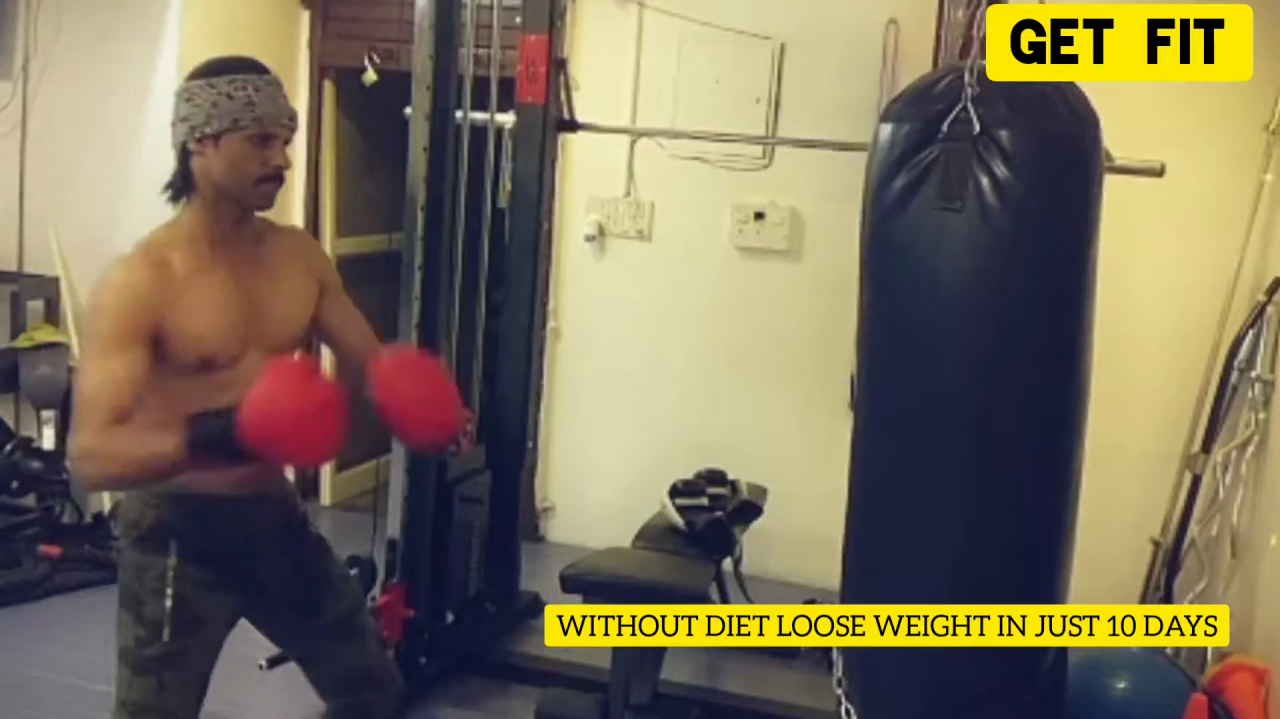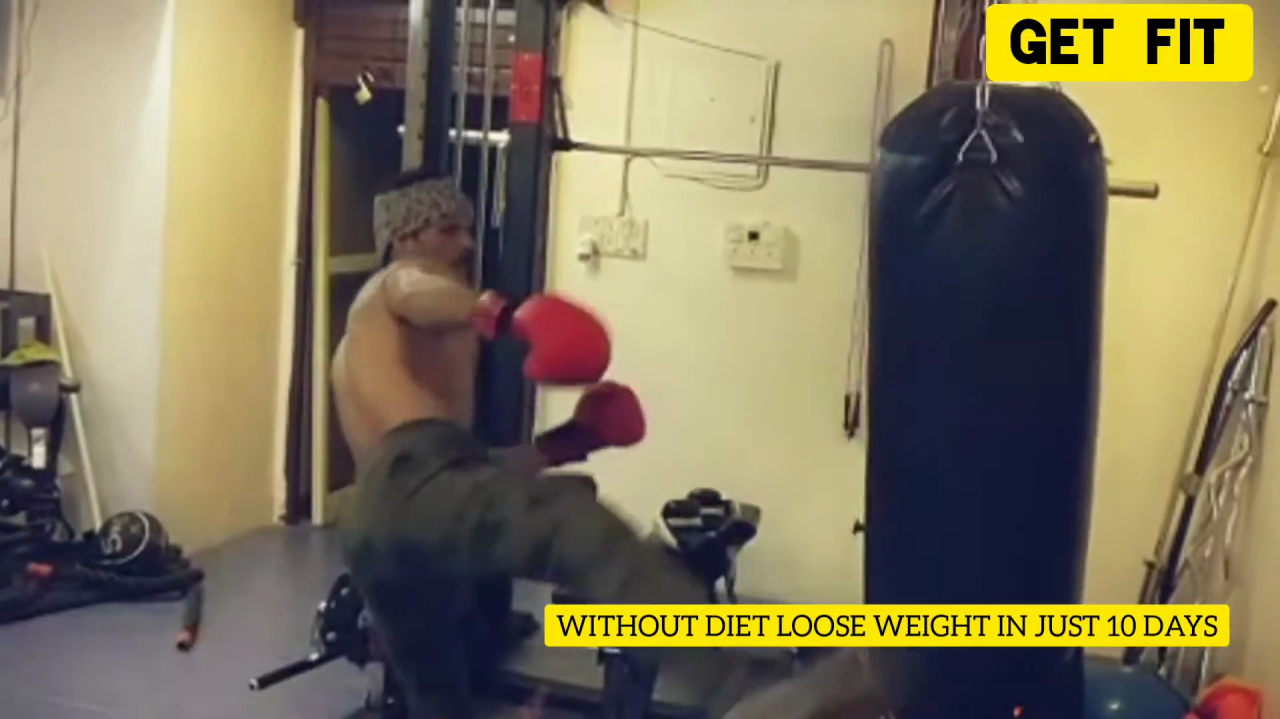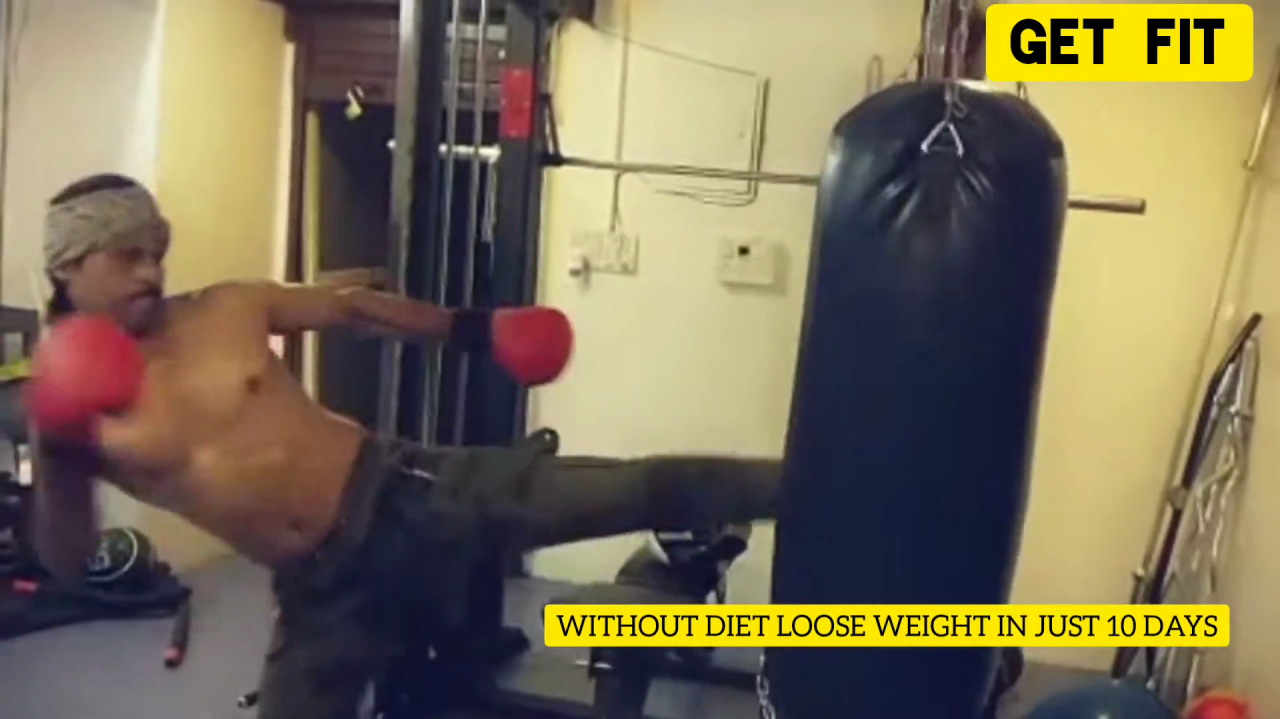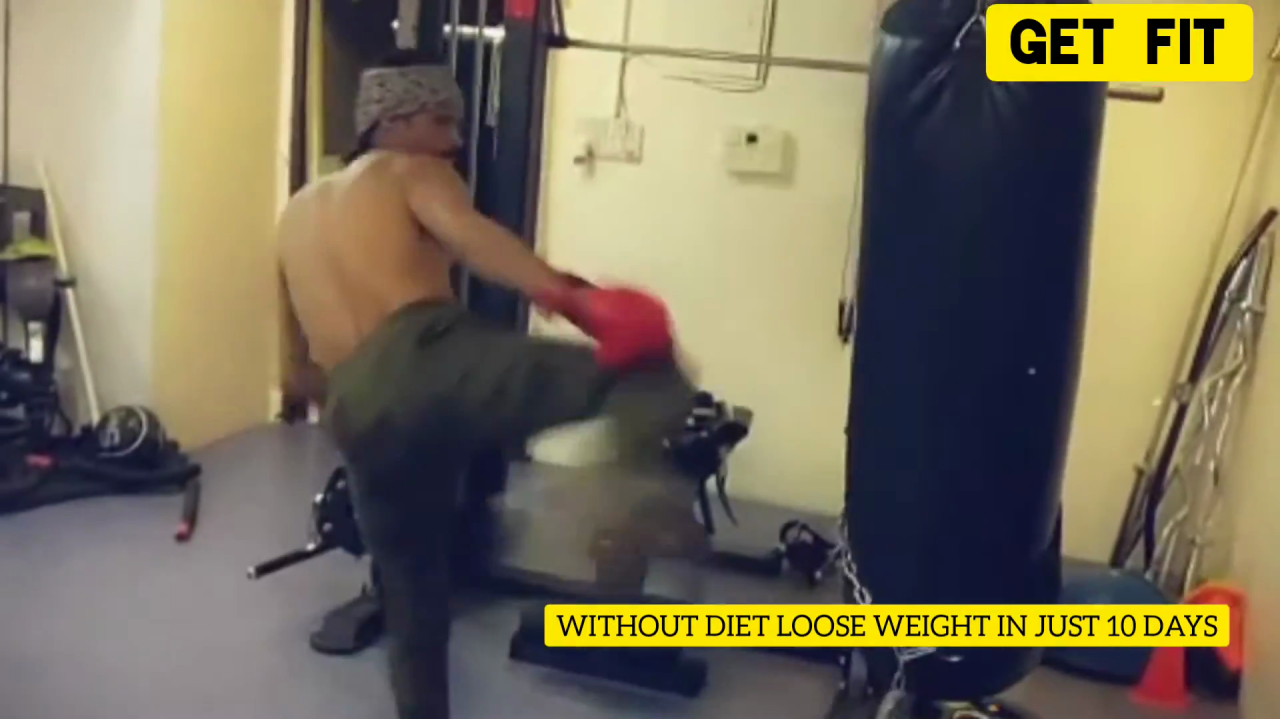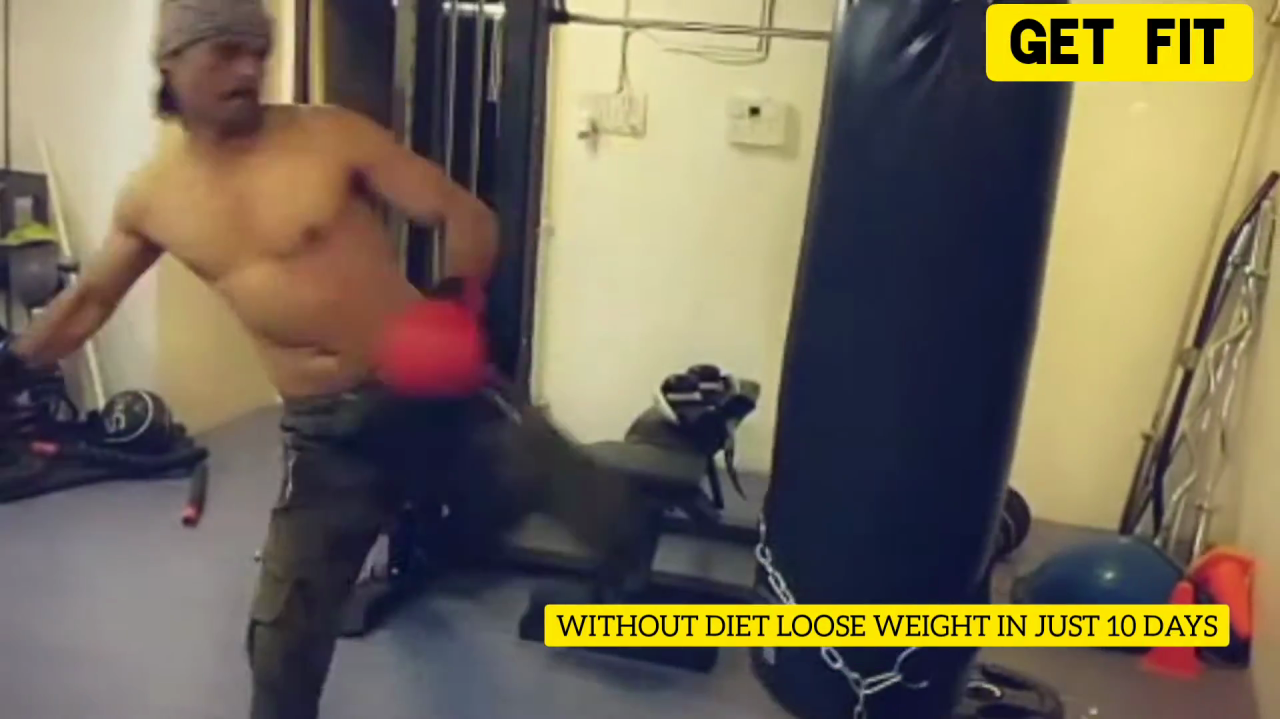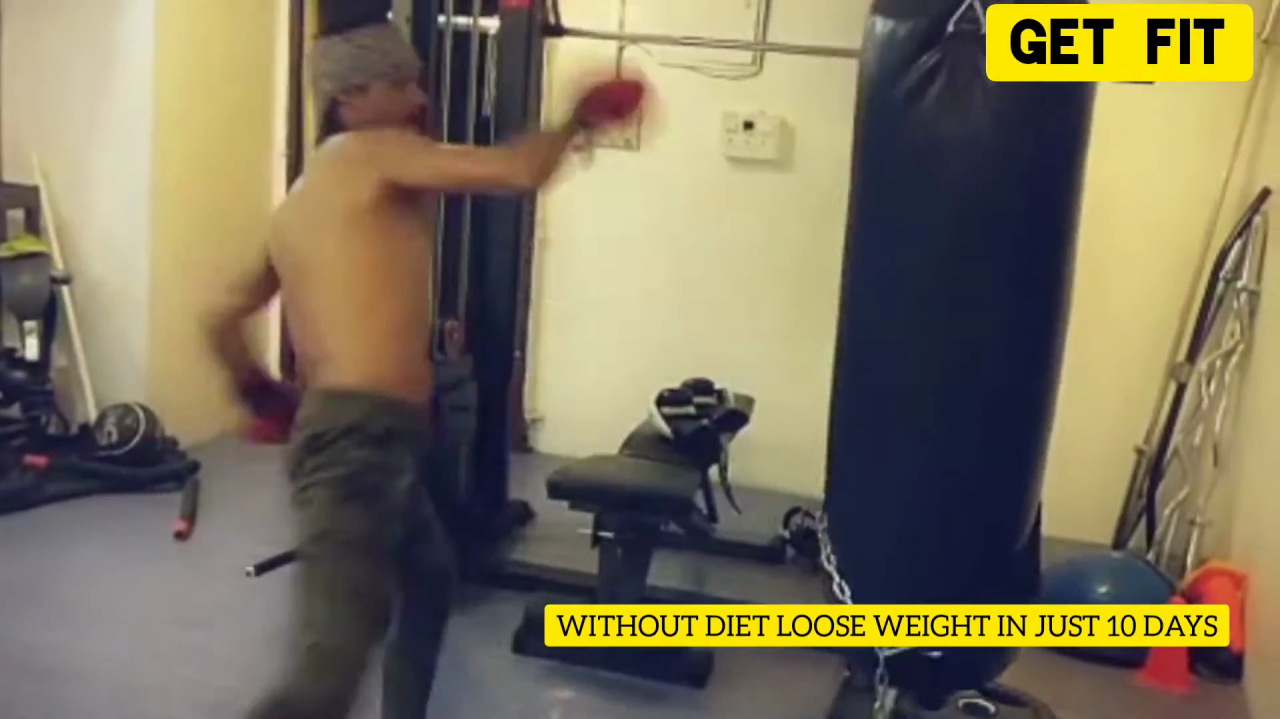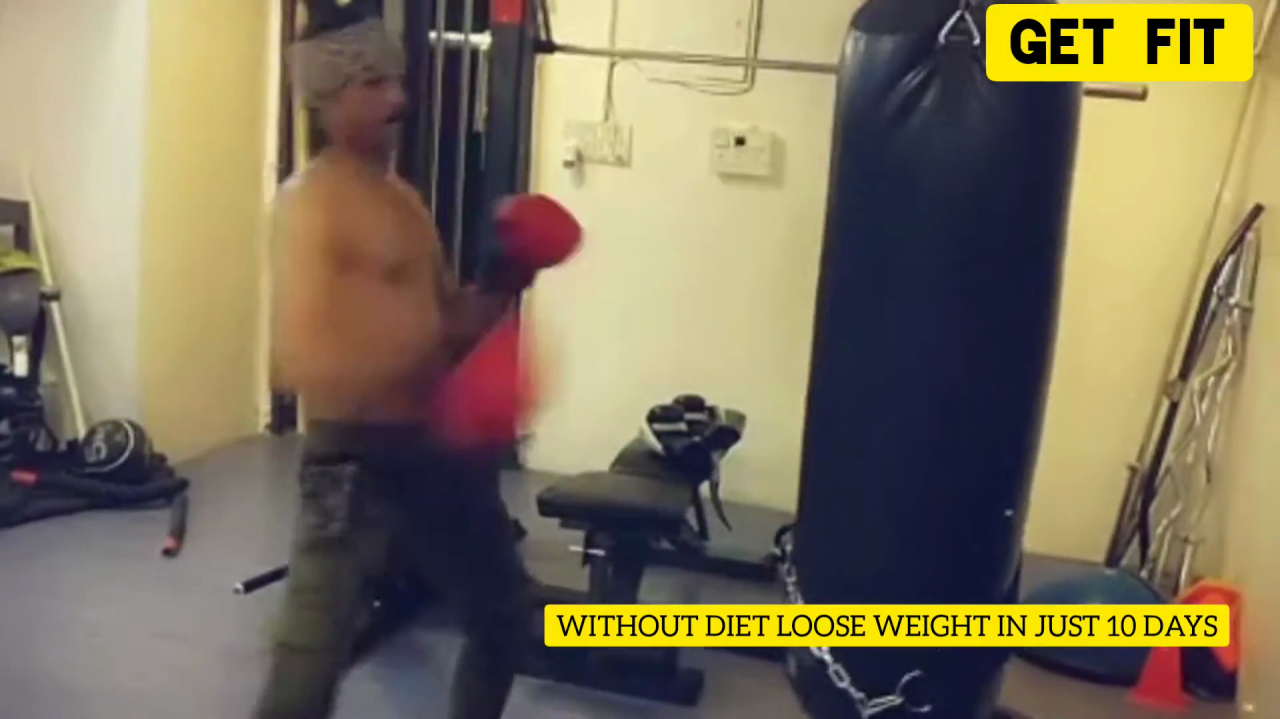
dt=0.7s
person 1, frame 1
left shoulder: (299, 255)
right shoulder: (140, 280)
left elbow: (372, 358)
right elbow: (94, 456)
left wrist: (419, 391)
right wrist: (219, 433)
left hip: (274, 519)
right hip: (180, 537)
person 1, frame 2
left shoulder: (356, 346)
right shoulder: (393, 283)
right elbow: (426, 295)
left wrist: (567, 439)
right wrist: (508, 316)
right hip: (422, 486)
right knee: (579, 530)
person 1, frame 3
left shoulder: (231, 308)
left elbow: (349, 303)
right elbow: (68, 559)
left wrist: (468, 325)
right wrist: (61, 461)
left hip: (402, 499)
right hip: (324, 584)
left knee: (638, 491)
left ankle: (784, 486)
person 1, frame 4
left shoulder: (301, 215)
right shoulder: (403, 168)
left elbow: (298, 370)
right elbow: (471, 235)
right wrist: (580, 298)
left hip: (371, 416)
right hip: (421, 358)
left knee: (418, 605)
right knee: (647, 371)
right ankle: (644, 505)
person 1, frame 5
left shoulder: (330, 135)
right shoulder: (152, 196)
left elbow: (468, 215)
right elbow: (87, 302)
left wrist: (459, 307)
right hip: (325, 426)
right knee: (285, 631)
person 1, frame 6
left shoulder: (299, 209)
right shoulder: (373, 154)
left elbow: (223, 329)
right elbow: (519, 171)
left wrist: (275, 402)
right wrist: (583, 114)
left hip: (354, 440)
right hip: (361, 445)
left knee: (428, 587)
person 1, frame 7
left shoulder: (401, 197)
right shoulder: (313, 207)
left elbow: (445, 312)
right elbow: (306, 366)
left wrist: (508, 275)
left hip: (442, 456)
right hip: (358, 466)
left knee: (510, 617)
